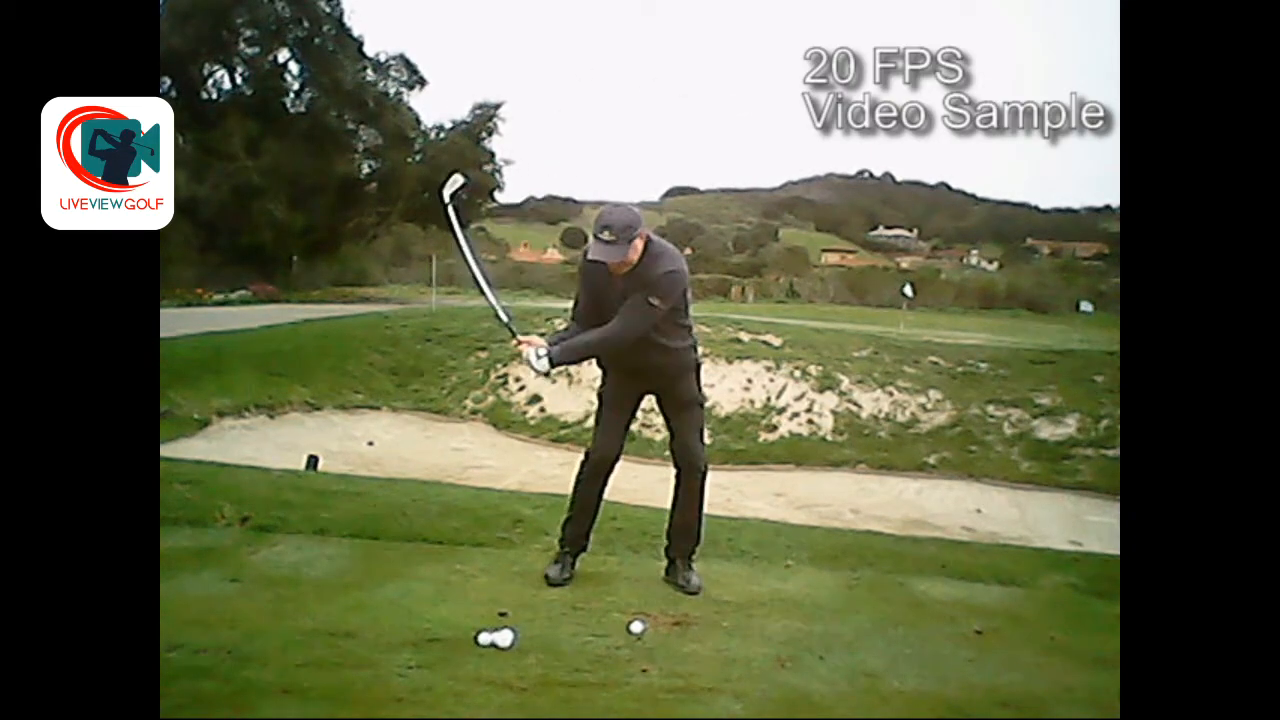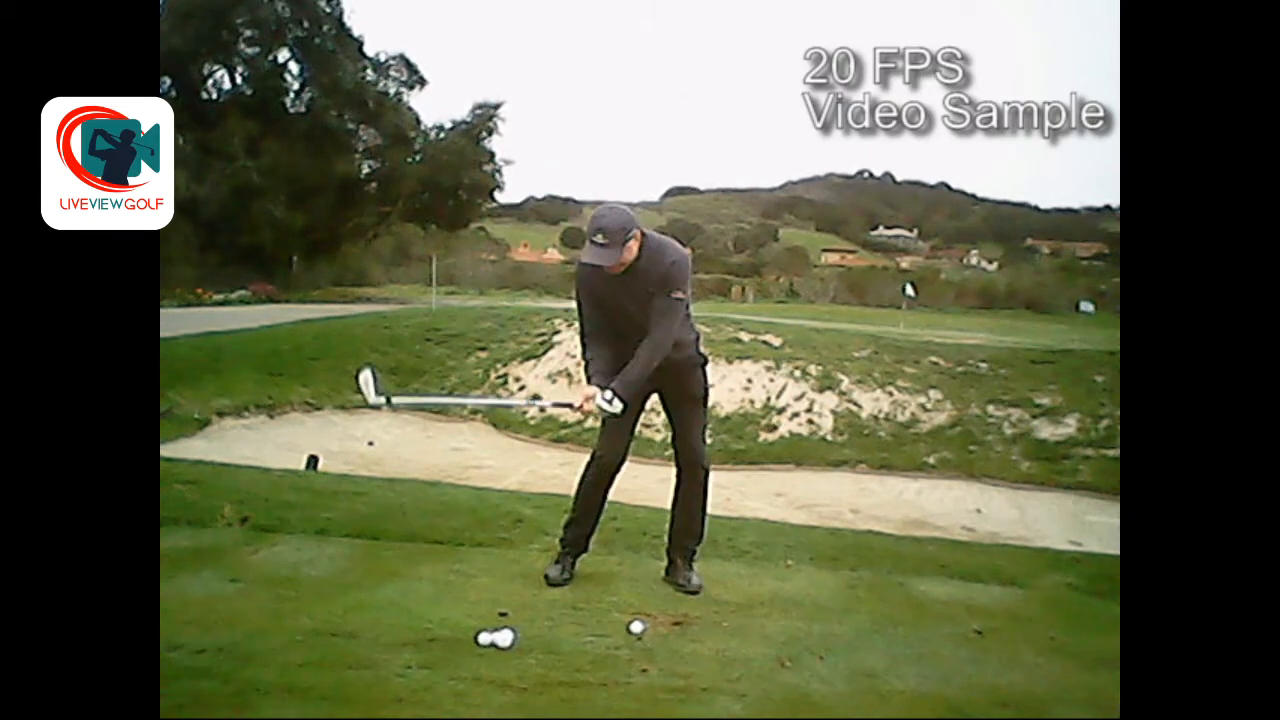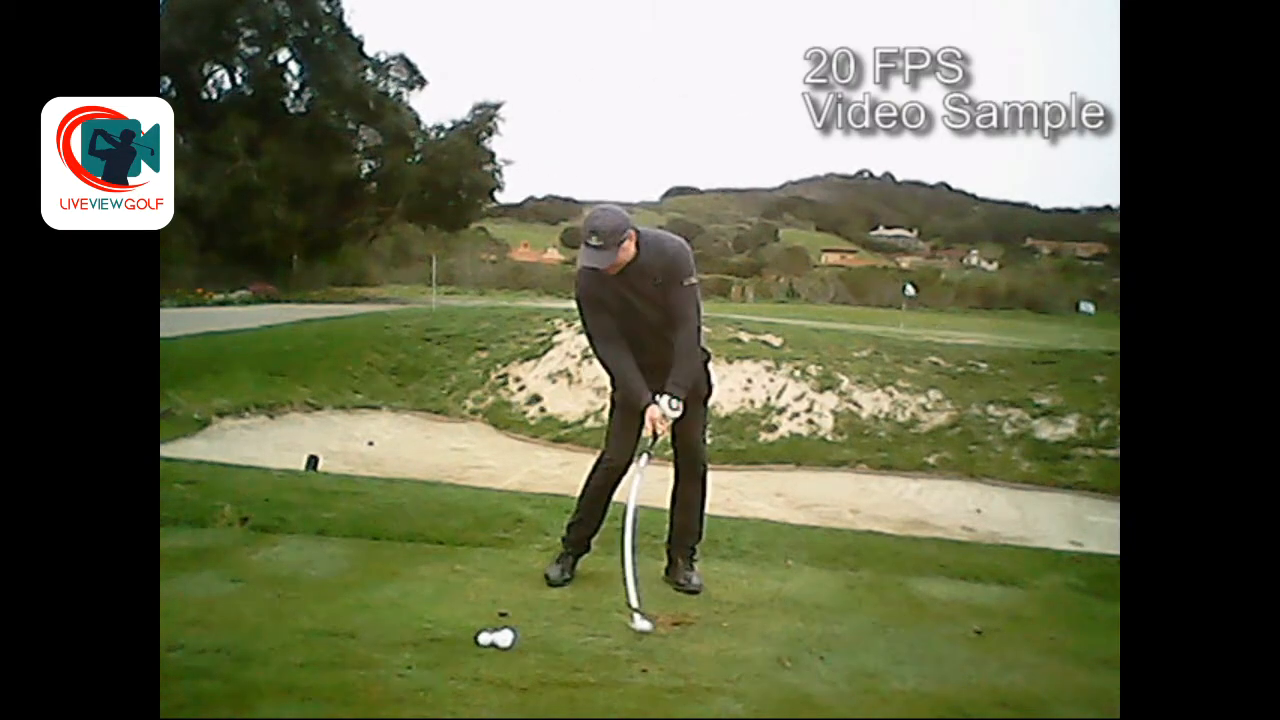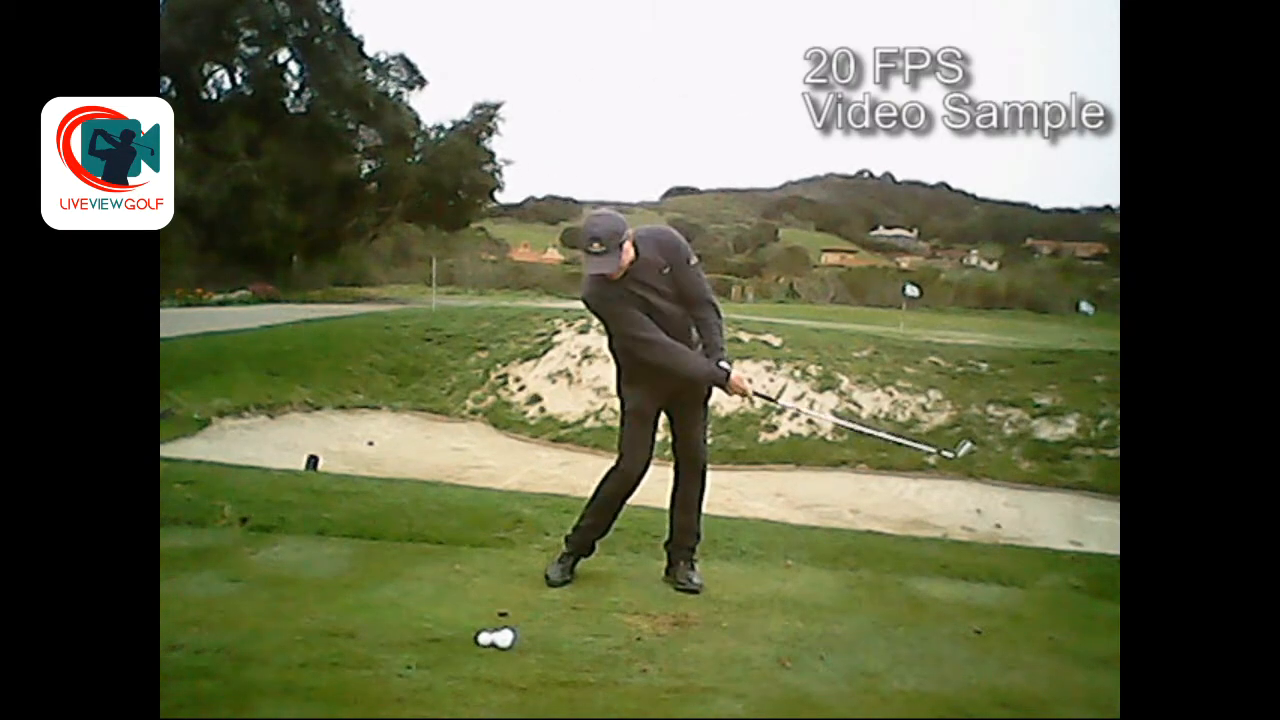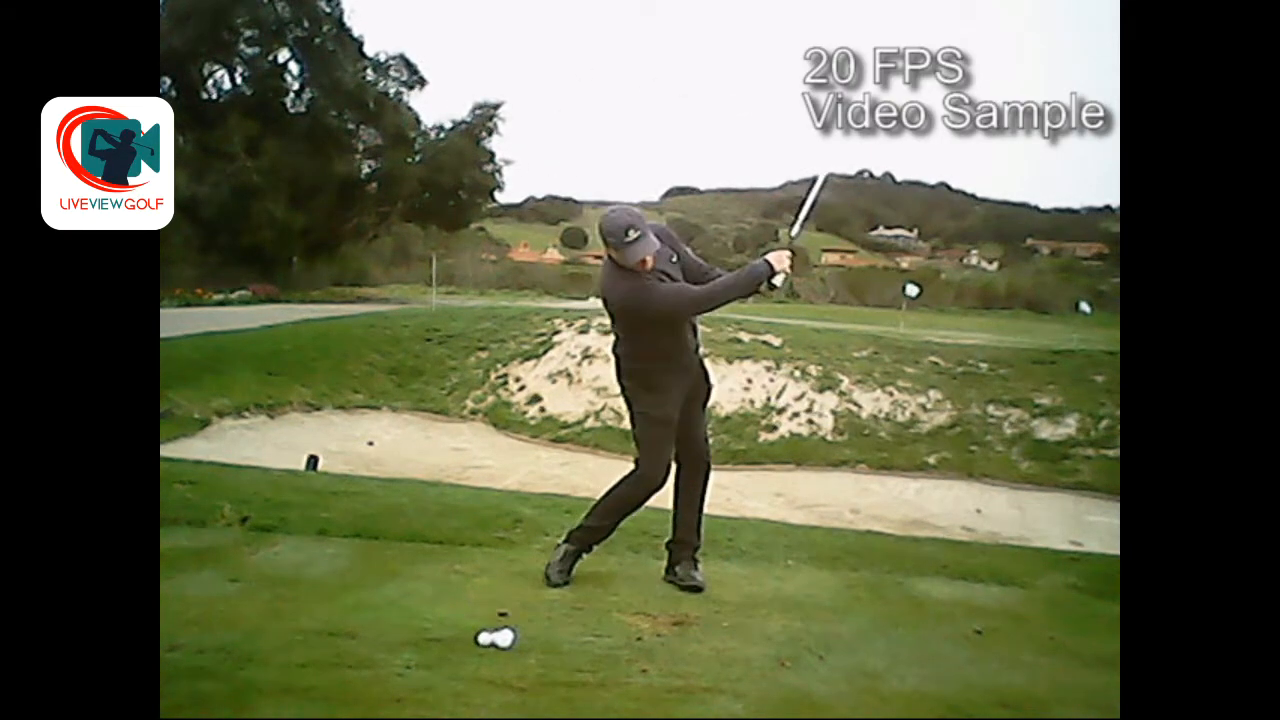
dt=0.4s
person 1, frame 1
left shoulder: (668, 271)
right shoulder: (595, 261)
left elbow: (619, 332)
right elbow: (585, 321)
left wrist: (554, 356)
right wrist: (550, 342)
left hip: (674, 368)
right hip: (622, 368)
left knee: (691, 462)
right knee: (601, 456)
left ankle: (680, 559)
right ankle: (570, 549)
person 1, frame 2
left shoulder: (672, 260)
right shoulder: (590, 270)
left elbow: (661, 337)
right elbow: (596, 334)
left wrist: (619, 390)
right wrist: (597, 381)
left hip: (679, 363)
right hip: (624, 365)
left knee: (693, 461)
right knee: (607, 457)
left ankle: (681, 559)
right ankle: (570, 550)
person 1, frame 3
left shoulder: (671, 253)
right shoulder: (589, 278)
left elbow: (687, 327)
right elbow: (609, 345)
left wrist: (674, 394)
right wrist: (644, 401)
left hip: (684, 365)
right hip: (633, 369)
left knee: (692, 459)
right knee: (615, 459)
left ankle: (681, 558)
right ankle: (572, 548)
person 1, frame 4
left shoulder: (666, 242)
right shoulder: (598, 290)
left elbow: (703, 305)
right elbow: (654, 346)
left wrist: (719, 361)
right wrist: (719, 377)
left hip: (692, 365)
right hip: (642, 374)
left knee: (693, 460)
right knee: (631, 466)
left ankle: (681, 558)
right ankle: (575, 549)
person 1, frame 5
left shoulder: (658, 244)
right shoulder: (625, 291)
left elbow: (702, 273)
right elbow: (706, 298)
left wrist: (760, 270)
right wrist: (765, 269)
left hip: (686, 365)
right hip: (649, 380)
left knee: (696, 460)
right knee: (651, 471)
left ankle: (683, 558)
right ankle: (574, 545)
